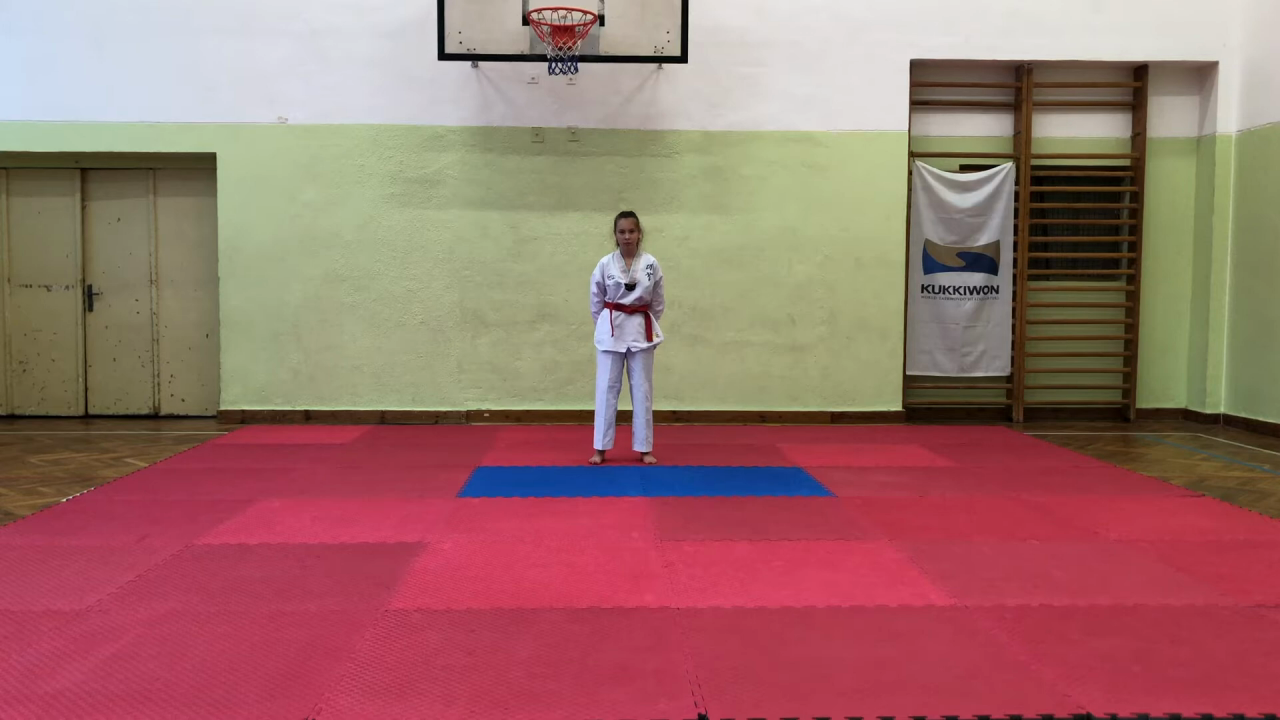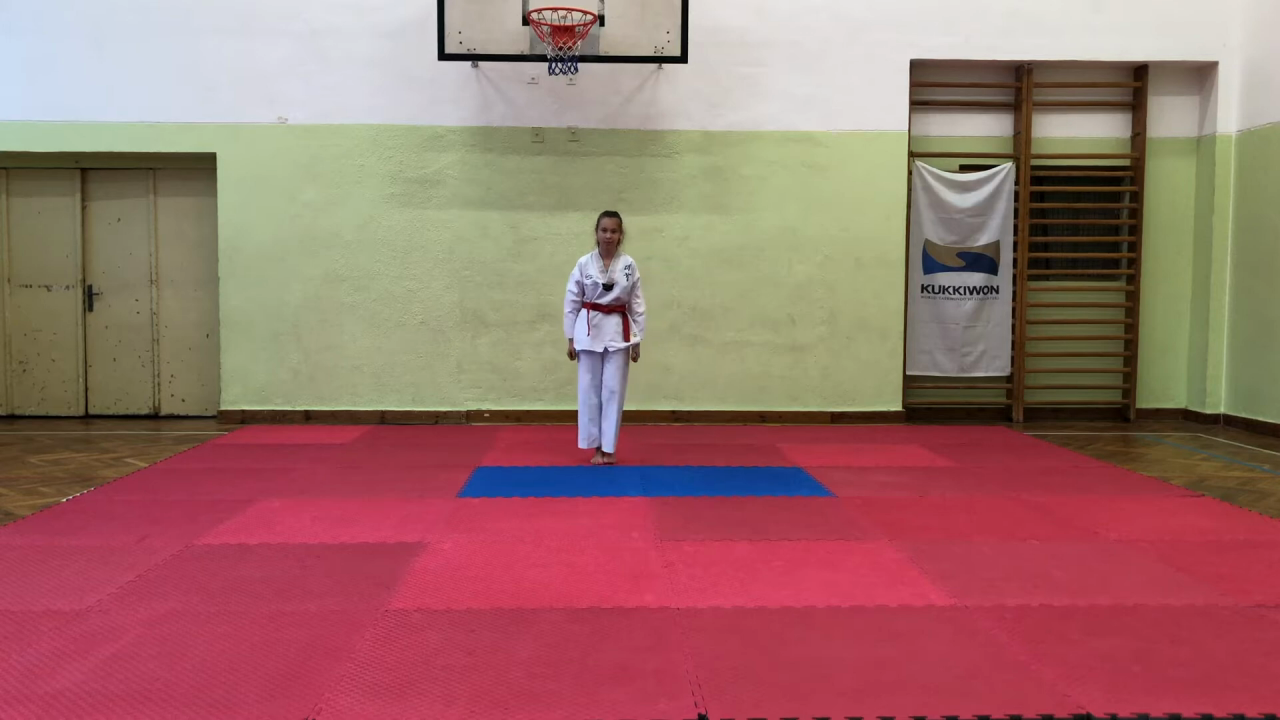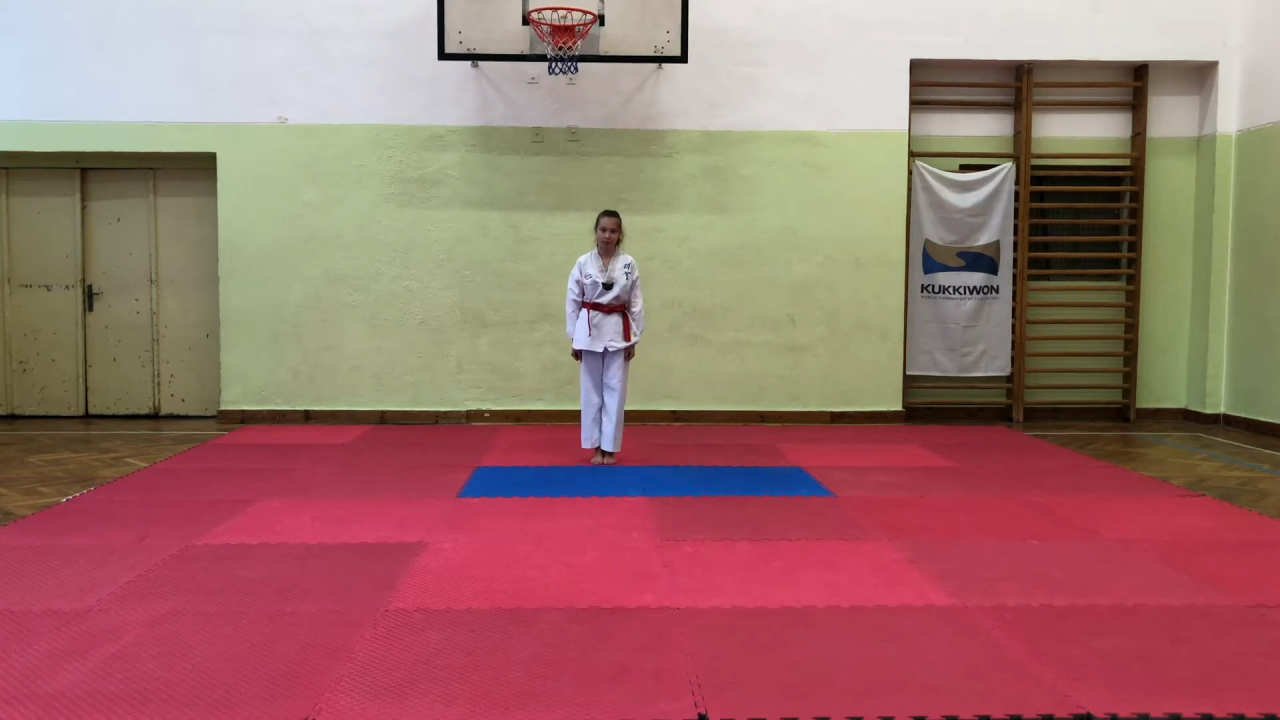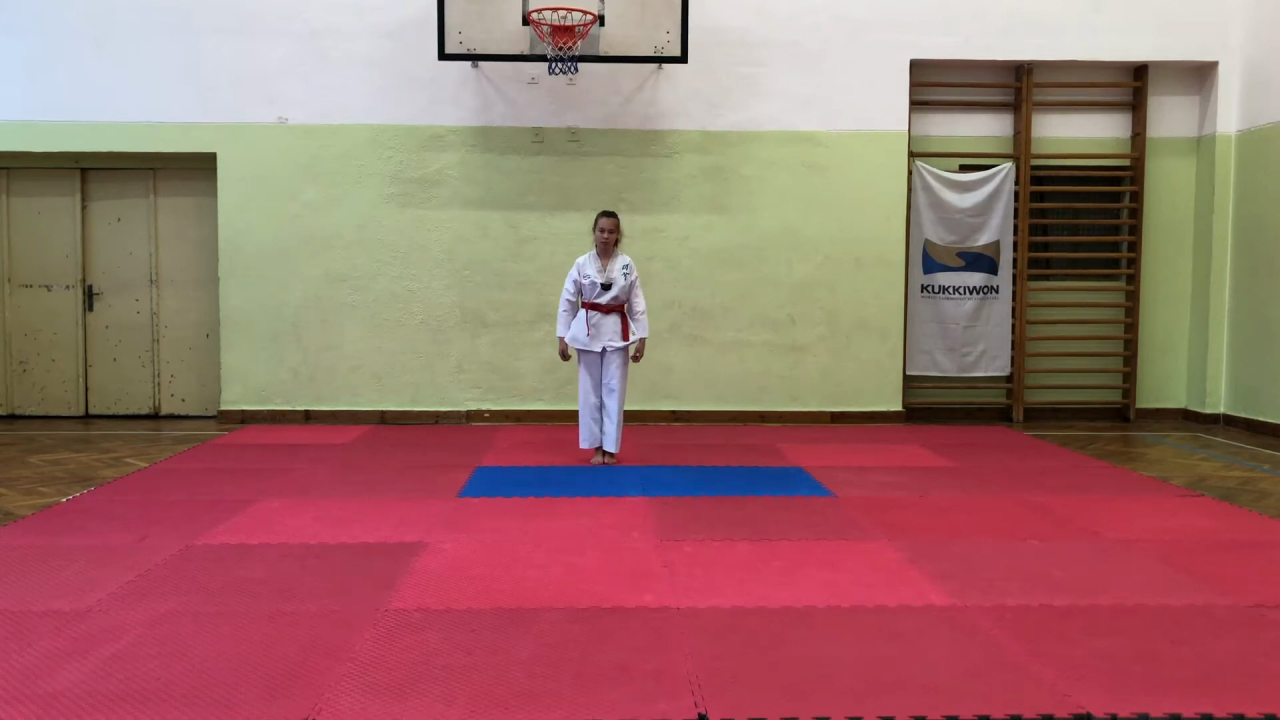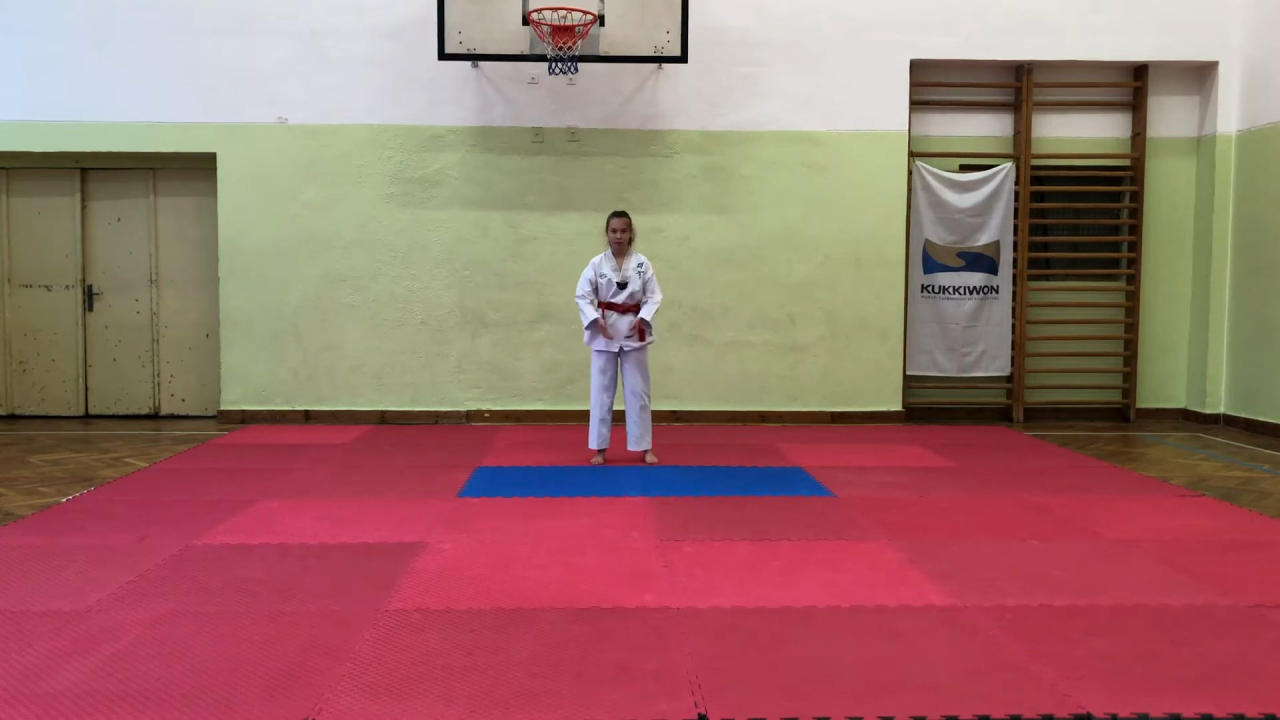
dt=0.7s
person 1, frame 1
left shoulder: (651, 264)
right shoulder: (605, 264)
left elbow: (657, 303)
right elbow: (596, 302)
left wrist: (647, 329)
right wrist: (607, 328)
left hip: (640, 330)
right hip: (611, 330)
left knee: (642, 389)
right knee: (607, 388)
left ankle: (645, 448)
right ankle: (601, 448)
person 1, frame 2
left shoulder: (629, 265)
right shoulder: (584, 264)
left elbow: (637, 304)
right elbow: (572, 302)
left wrist: (636, 341)
right wrist: (571, 339)
left hip: (618, 331)
right hip: (589, 330)
left knee: (613, 390)
right knee: (590, 389)
left ankle: (609, 448)
right ankle: (597, 447)
person 1, frame 3
left shoulder: (628, 264)
right shoulder: (583, 263)
left elbow: (635, 304)
right elbow: (573, 302)
left wrist: (633, 339)
right wrist: (574, 338)
left hip: (618, 331)
right hip: (590, 330)
left knee: (615, 389)
right knee: (592, 390)
left ankle: (609, 448)
right ankle: (596, 447)
person 1, frame 4
left shoulder: (627, 265)
right shoulder: (582, 264)
left elbow: (637, 303)
right elbow: (567, 301)
left wrist: (641, 338)
right wrist: (563, 336)
left hip: (616, 331)
right hip: (588, 331)
left knee: (614, 390)
right knee: (590, 390)
left ankle: (611, 448)
right ankle: (597, 447)
person 1, frame 5
left shoulder: (642, 263)
right shoulder: (597, 264)
left elbow: (654, 297)
right elbow: (582, 297)
left wrist: (642, 320)
right wrist: (596, 321)
left hip: (634, 332)
right hip: (603, 333)
left knee: (638, 390)
right knee: (602, 390)
left ankle: (644, 447)
right ankle: (600, 447)
